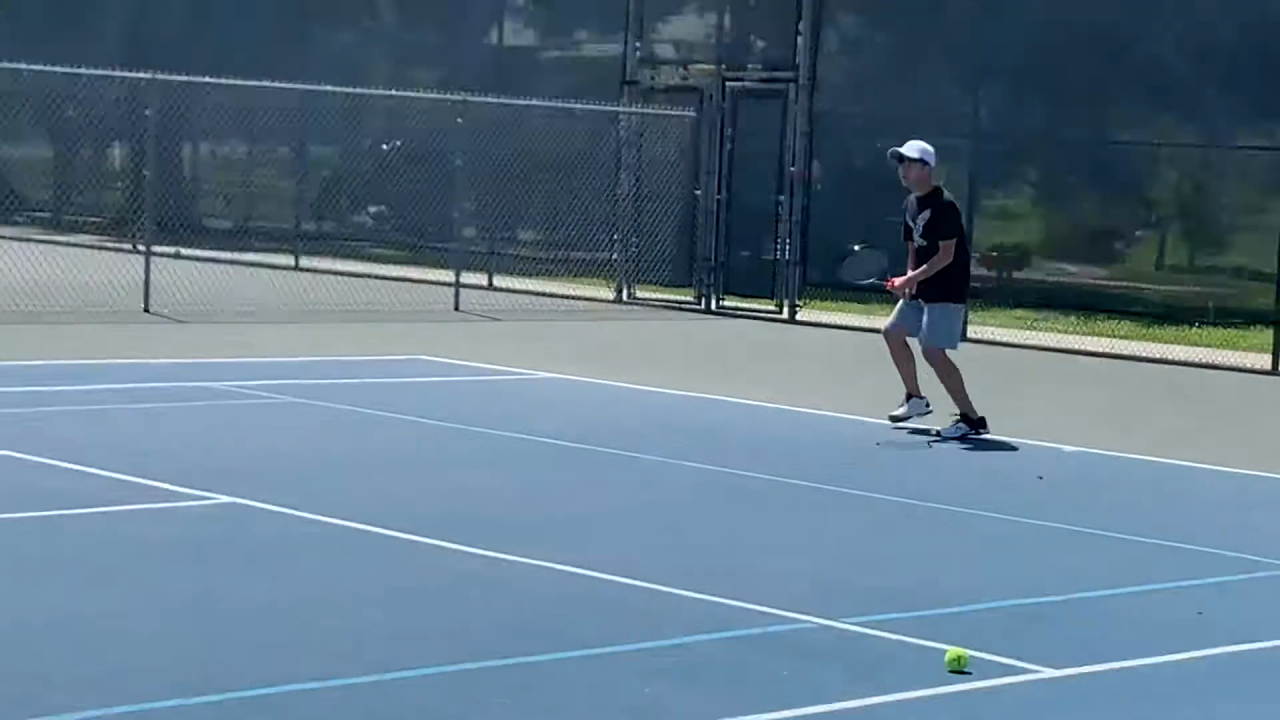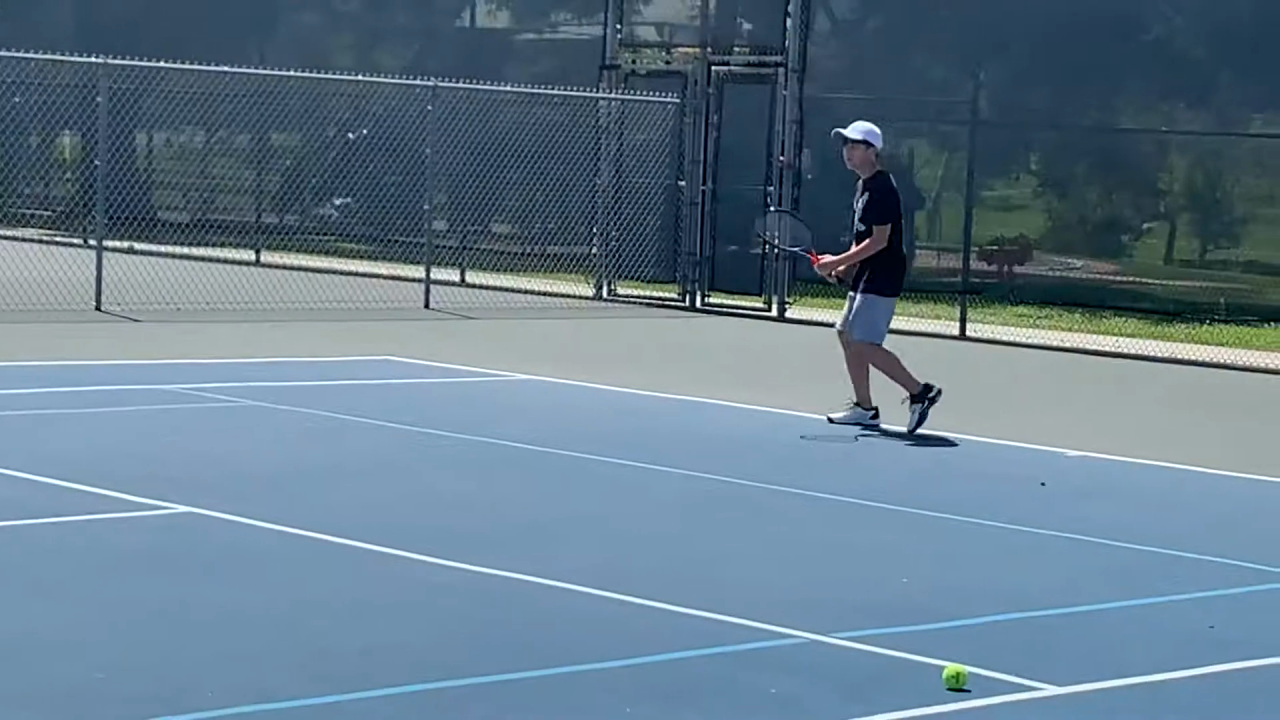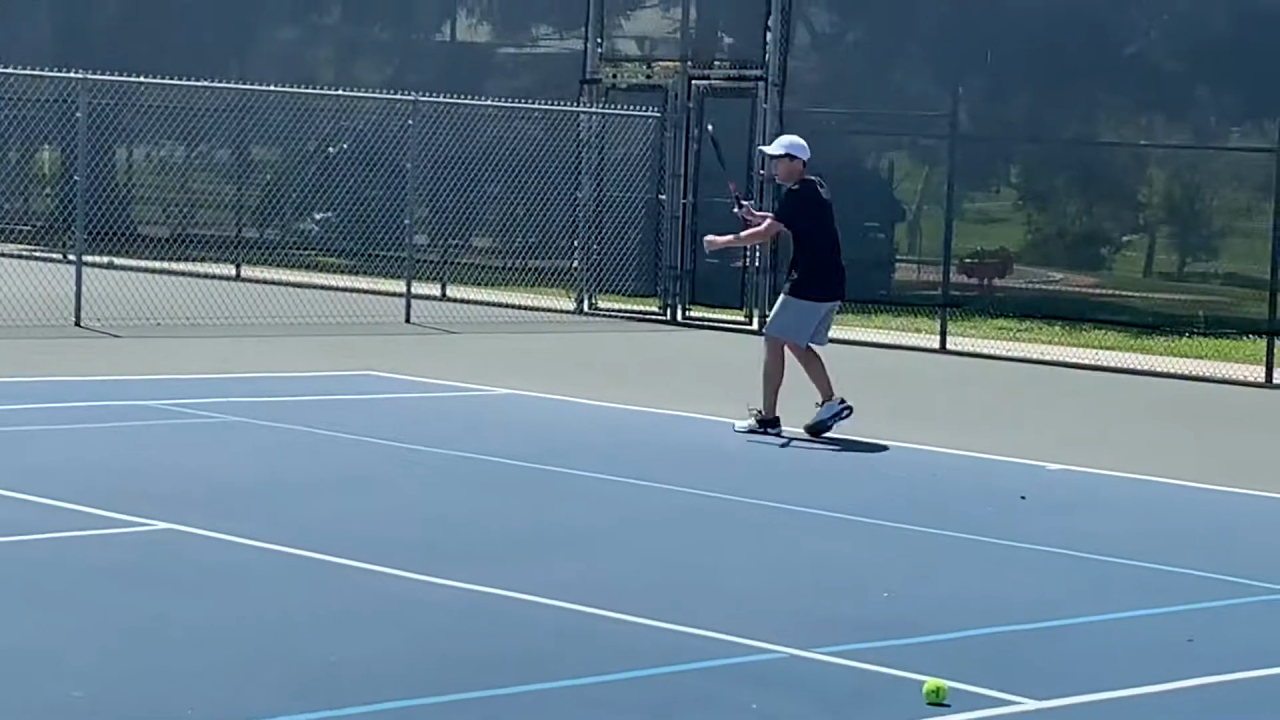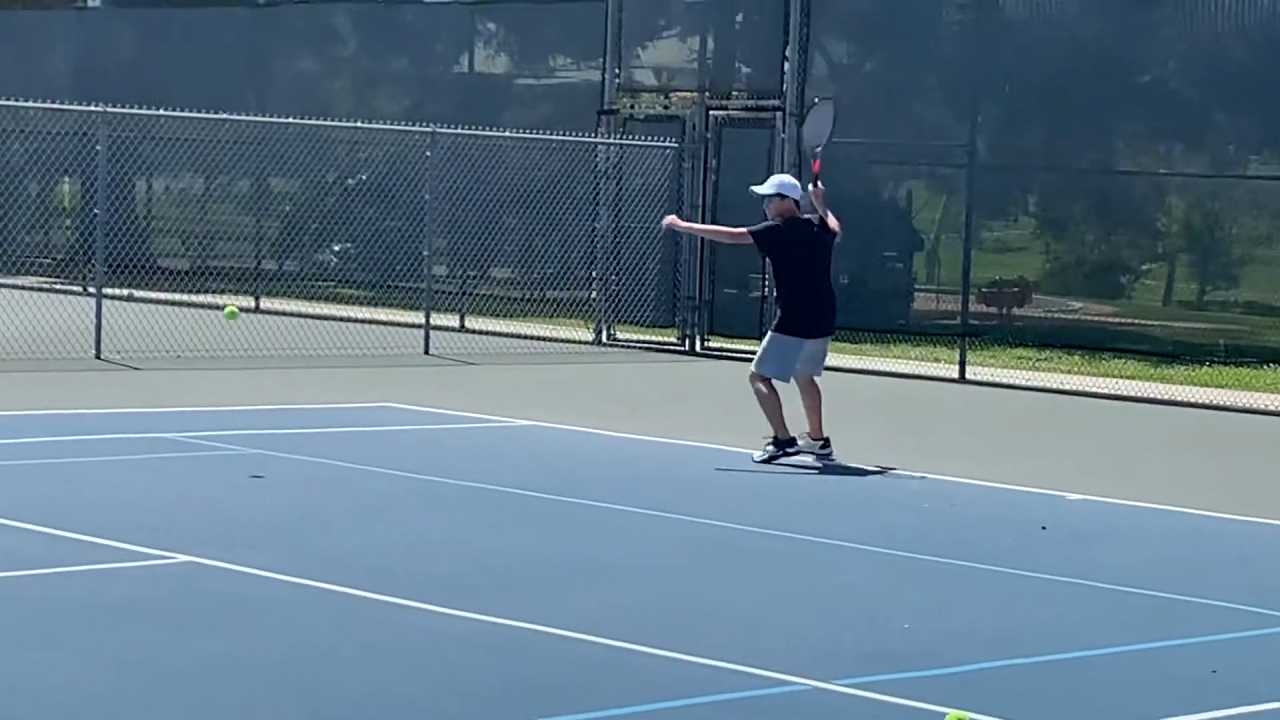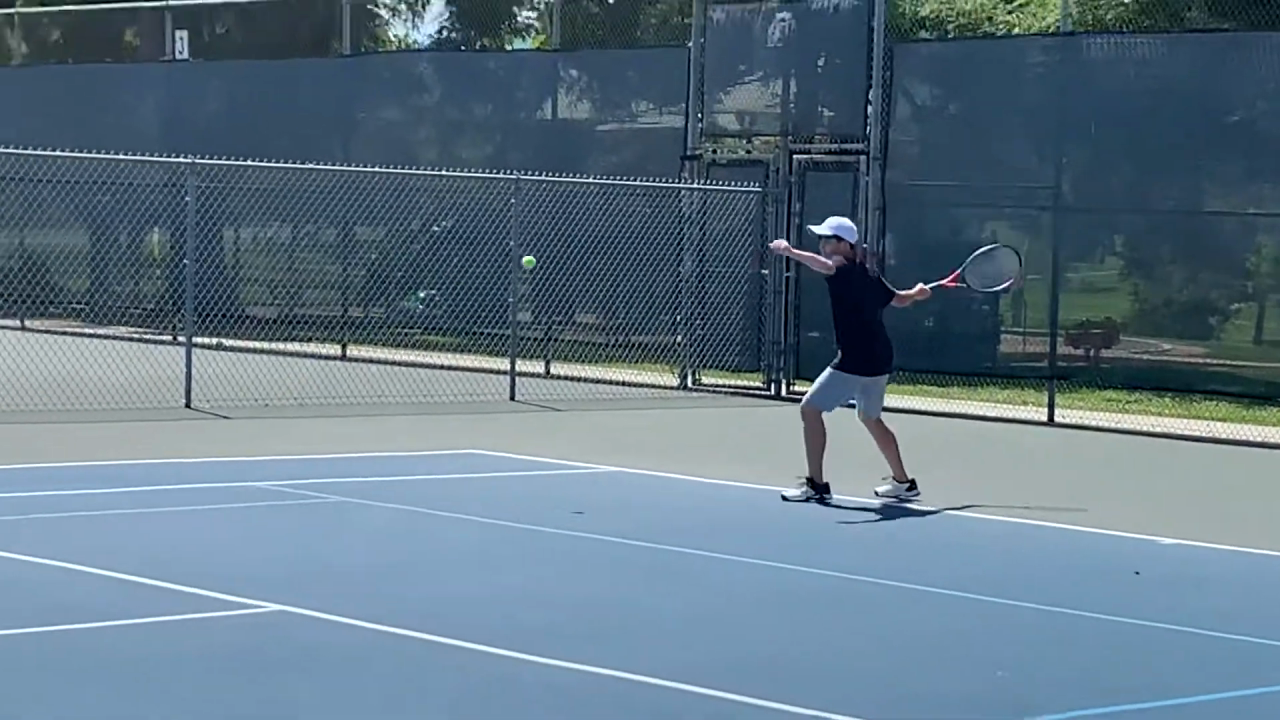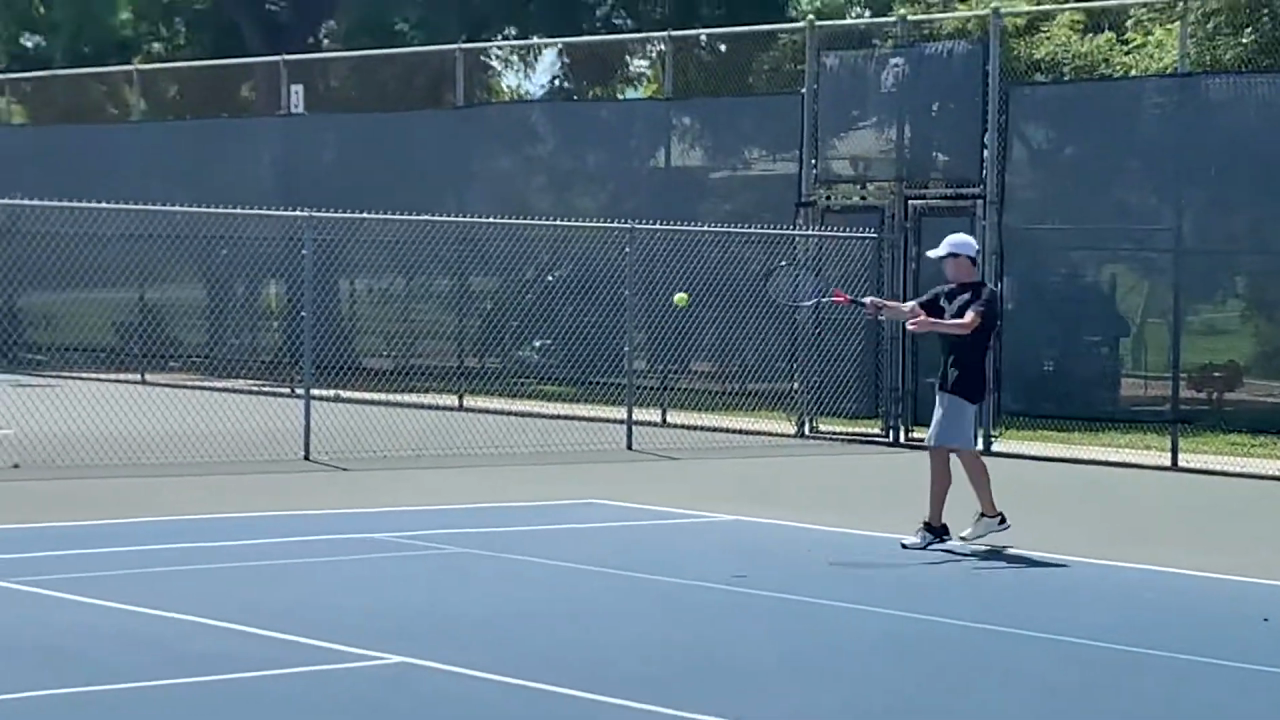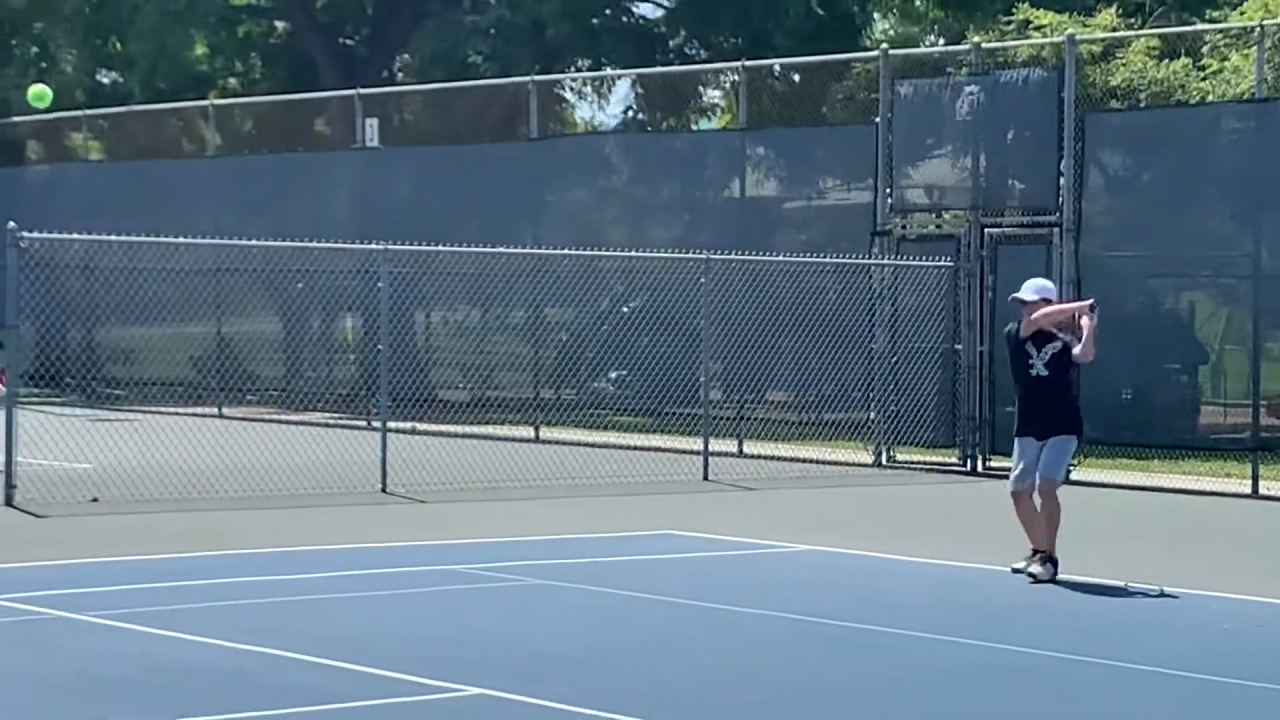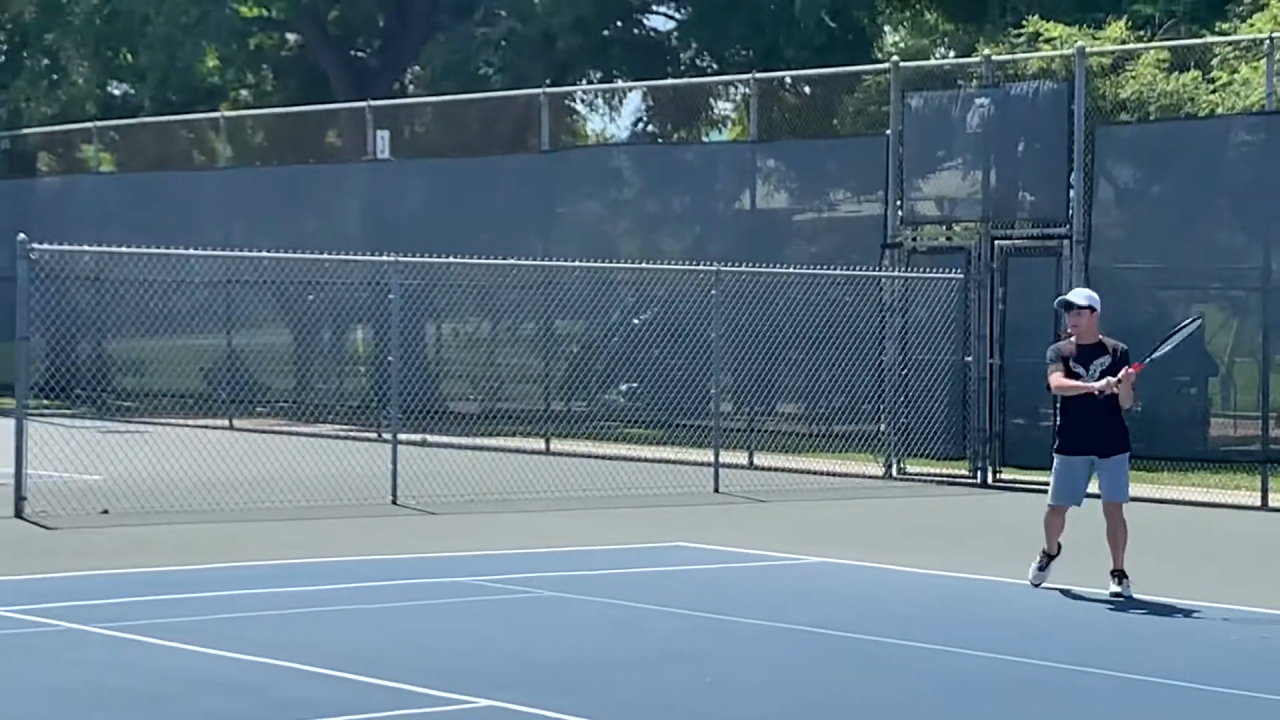
dt=0.3s
person 1, frame 1
left shoulder: (944, 206)
right shoulder: (911, 203)
left elbow: (946, 256)
left wrist: (910, 279)
right wrist: (910, 281)
left hip: (947, 290)
right hip: (923, 287)
left knee: (932, 351)
right knee: (892, 332)
left ankle: (972, 419)
right ankle: (915, 398)
person 1, frame 2
left shoulder: (881, 188)
right shoulder: (863, 185)
left elbow: (880, 240)
left wrist: (841, 261)
right wrist: (843, 263)
left hip: (881, 279)
right hip: (866, 278)
left knee: (864, 344)
right knee: (846, 334)
left ankle: (920, 391)
right ankle: (864, 407)
person 1, frame 3
left shoulder: (796, 194)
right shoulder: (814, 188)
left elbow: (766, 233)
left wrist: (722, 241)
right wrist: (758, 216)
left hip: (808, 286)
right hip: (829, 286)
left knee: (774, 342)
right knee: (799, 345)
left ankle: (768, 417)
right ankle: (832, 403)
person 1, frame 4
left shoulder: (778, 230)
right shoulder: (817, 224)
left elbow: (730, 235)
right elbow: (836, 228)
left wrist: (682, 225)
right wrist: (819, 202)
left hip: (795, 323)
right hip: (823, 322)
left knee: (760, 378)
right knee: (803, 373)
left ankle: (783, 440)
right ankle: (817, 438)
person 1, frame 5
left shoulder: (844, 268)
right shoulder: (867, 275)
left elbow: (823, 266)
right elbow: (898, 299)
left wrist: (789, 250)
right wrist: (918, 292)
left hip: (855, 361)
right hip: (878, 361)
left knee: (810, 409)
right knee: (871, 419)
left ankle: (816, 484)
right ankle: (903, 482)
person 1, frame 6
left shoulder: (986, 293)
right shoulder: (943, 292)
left elbow: (967, 325)
right elbow: (907, 310)
left wrist: (932, 324)
right wrist: (882, 306)
left hip: (965, 384)
right hip: (951, 383)
left knee: (939, 450)
right knee: (966, 451)
left ankle: (934, 527)
right ankle: (991, 514)
person 1, frame 7
left shoulder: (1064, 340)
right shoulder: (1015, 334)
left elbow: (1085, 355)
right elbow: (1036, 319)
left wrist: (1088, 323)
right wrist: (1082, 306)
left hip: (1063, 427)
right hip: (1028, 429)
left knee: (1046, 486)
right knee: (1019, 493)
left ankle: (1048, 558)
right ankle: (1040, 551)
person 1, frame 8
left shoulder: (1117, 352)
right shoulder: (1058, 352)
left elbow: (1126, 402)
right elbow: (1057, 384)
left wrist: (1124, 386)
right wrist: (1096, 385)
left hip: (1112, 443)
right hip: (1071, 444)
left knee: (1113, 508)
right knee: (1056, 508)
left ankle: (1118, 573)
right ankle: (1050, 552)
